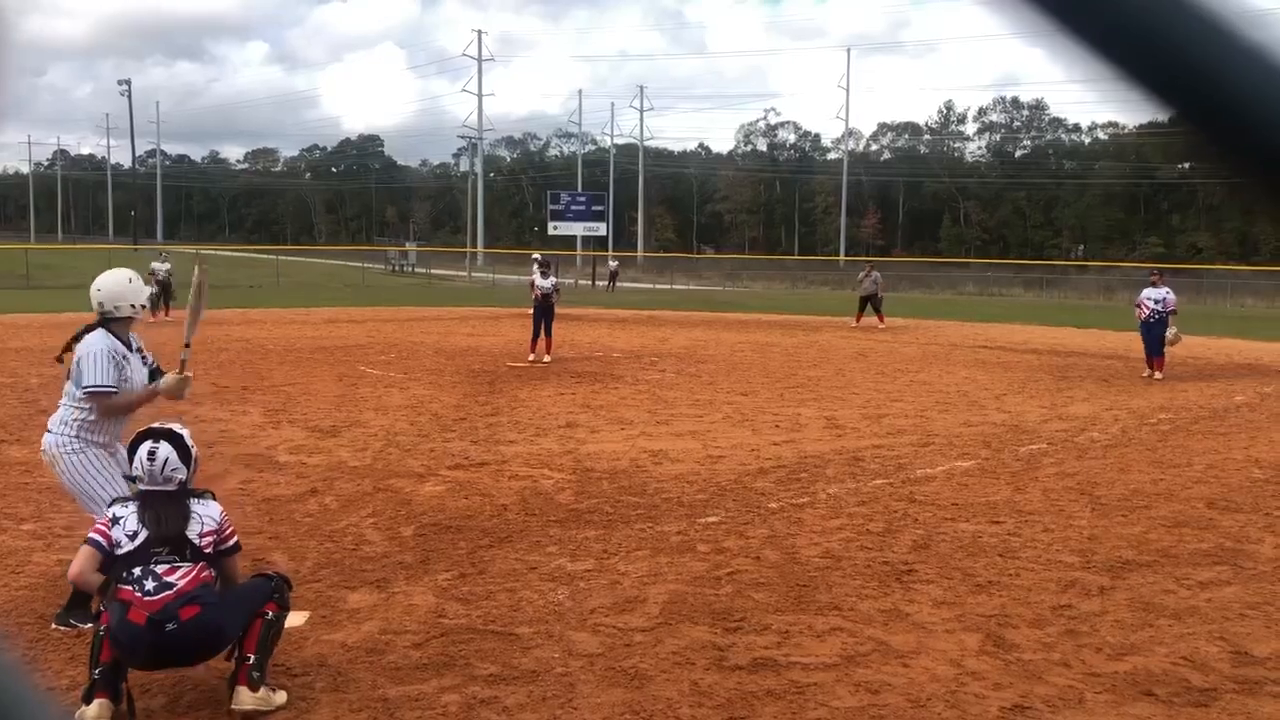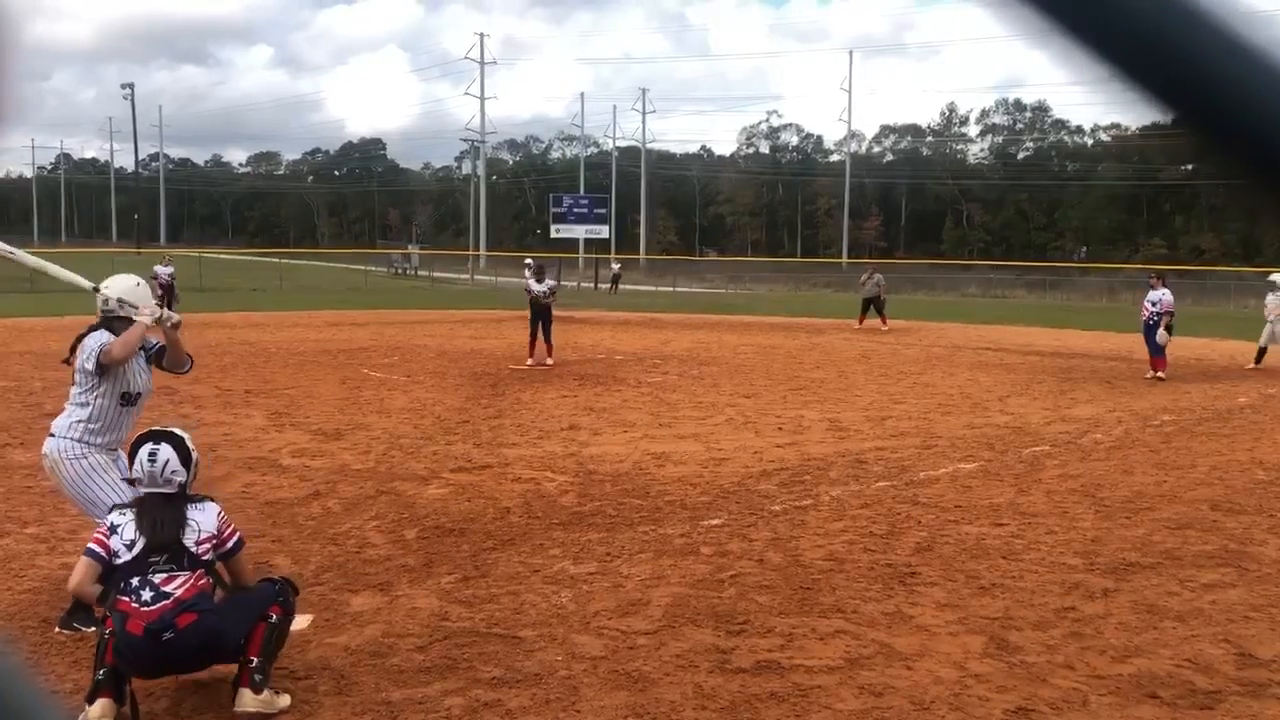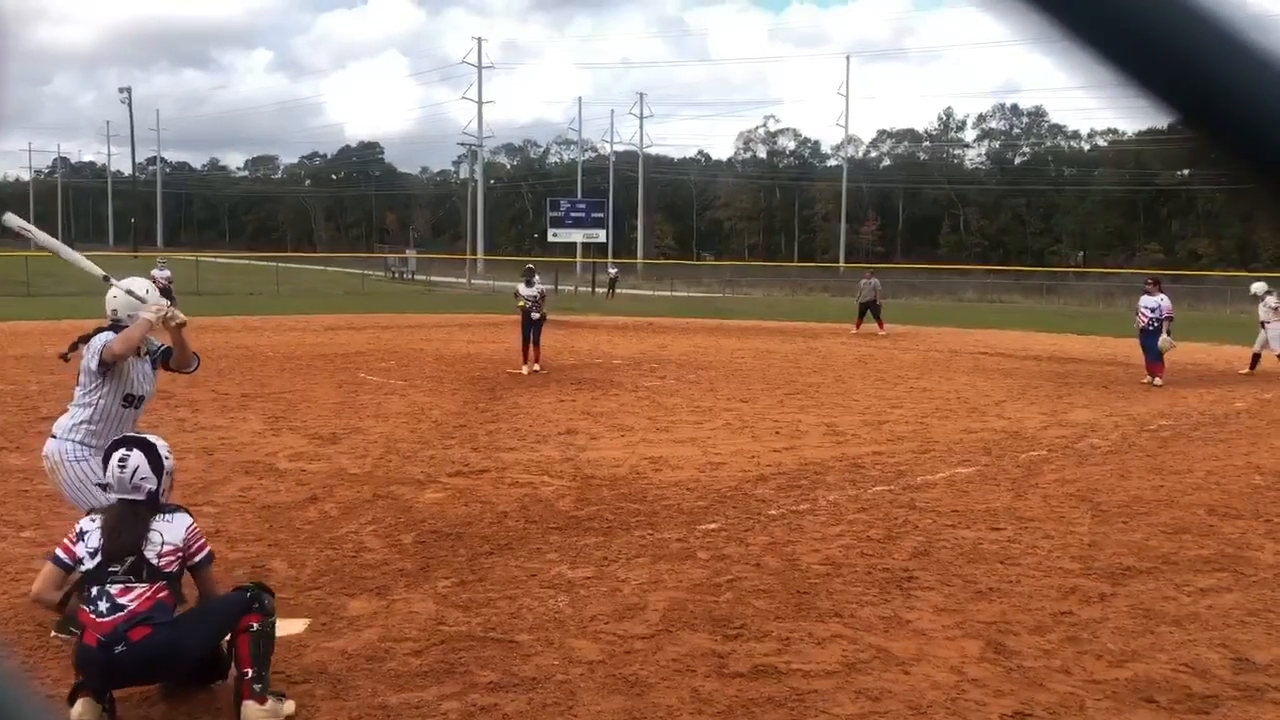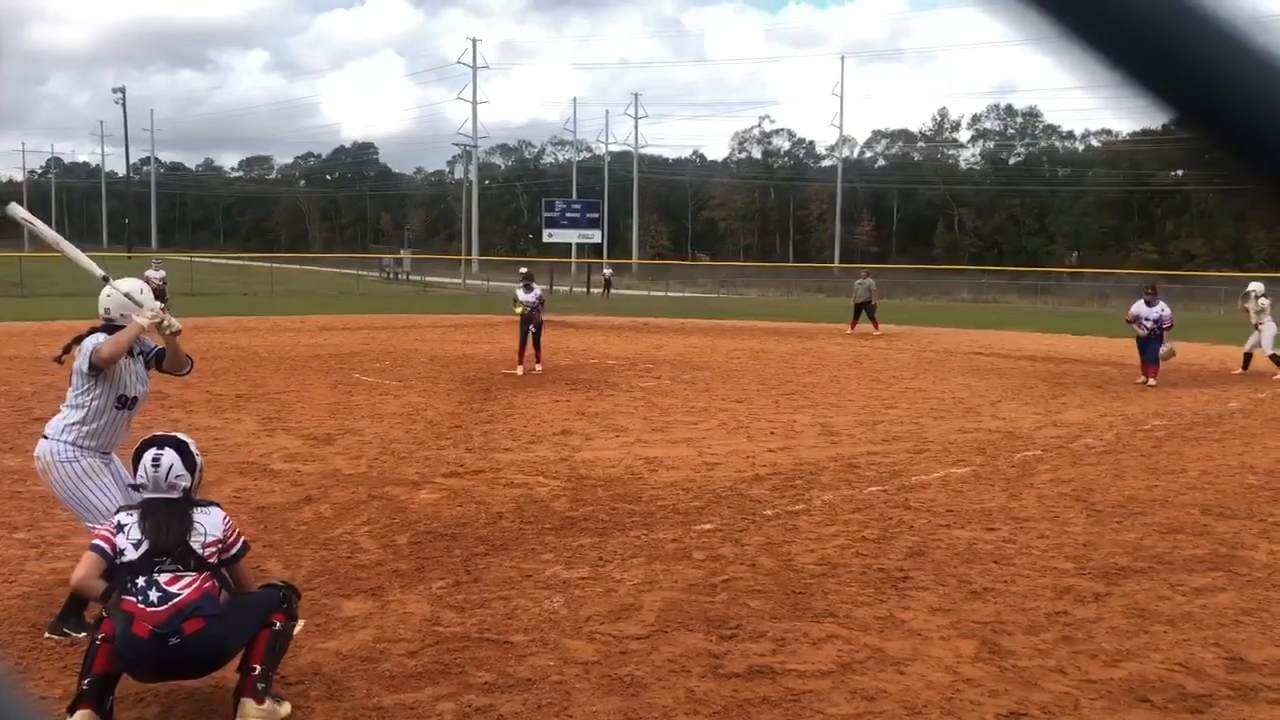
dt=1s
person 1, frame 1
left shoulder: (129, 342)
right shoulder: (98, 347)
left elbow: (155, 379)
right elbow: (107, 406)
left wrist: (174, 383)
right wrist: (159, 392)
left hip: (103, 444)
right hip: (72, 446)
right ankle: (73, 611)
person 1, frame 2
left shoulder: (141, 343)
right shoulder: (97, 341)
left elbow: (180, 364)
right elbow: (117, 354)
left wrist: (170, 333)
right wrist: (144, 321)
left hip: (104, 449)
right hip: (73, 449)
right ankle: (78, 614)
person 1, frame 3
left shoulder: (147, 346)
right shoulder: (104, 342)
left elbow: (185, 363)
right elbow: (117, 351)
left wrist: (176, 331)
right wrist: (149, 319)
left hip: (106, 451)
right hip: (73, 450)
person 1, frame 4
left shoulder: (140, 348)
right shoulder: (95, 343)
left elbow: (180, 367)
right elbow: (106, 355)
left wrist: (170, 337)
right wrist: (141, 324)
left hip: (98, 453)
right hip: (66, 452)
right ankle: (67, 619)
person 2, frame 1
left shoulder: (117, 513)
right shoulder: (209, 509)
left elbow: (78, 574)
right elbow: (231, 582)
left wrist: (117, 593)
left hip: (134, 645)
right hip: (199, 635)
left knee: (113, 607)
right knee: (273, 587)
right ankle: (249, 686)
person 2, frame 2
left shoulder: (116, 520)
right shoulder: (208, 512)
left elbow: (78, 586)
right elbow: (244, 584)
left wrist: (118, 602)
left hip: (136, 656)
right hip: (198, 643)
right knee: (278, 591)
right ankle: (252, 688)
person 2, frame 3
left shoulder: (88, 526)
right shoulder: (179, 523)
left elbow: (41, 592)
right elbow: (210, 597)
left wrist: (91, 612)
left hip: (96, 662)
right hip: (156, 656)
right knee: (253, 599)
person 2, frame 4
left shoulder: (122, 522)
right shoulder: (214, 518)
left elbow: (81, 580)
right elbow: (246, 590)
left wrist: (128, 604)
left hip: (137, 657)
right hip: (202, 648)
left knee: (113, 615)
right knee: (280, 597)
